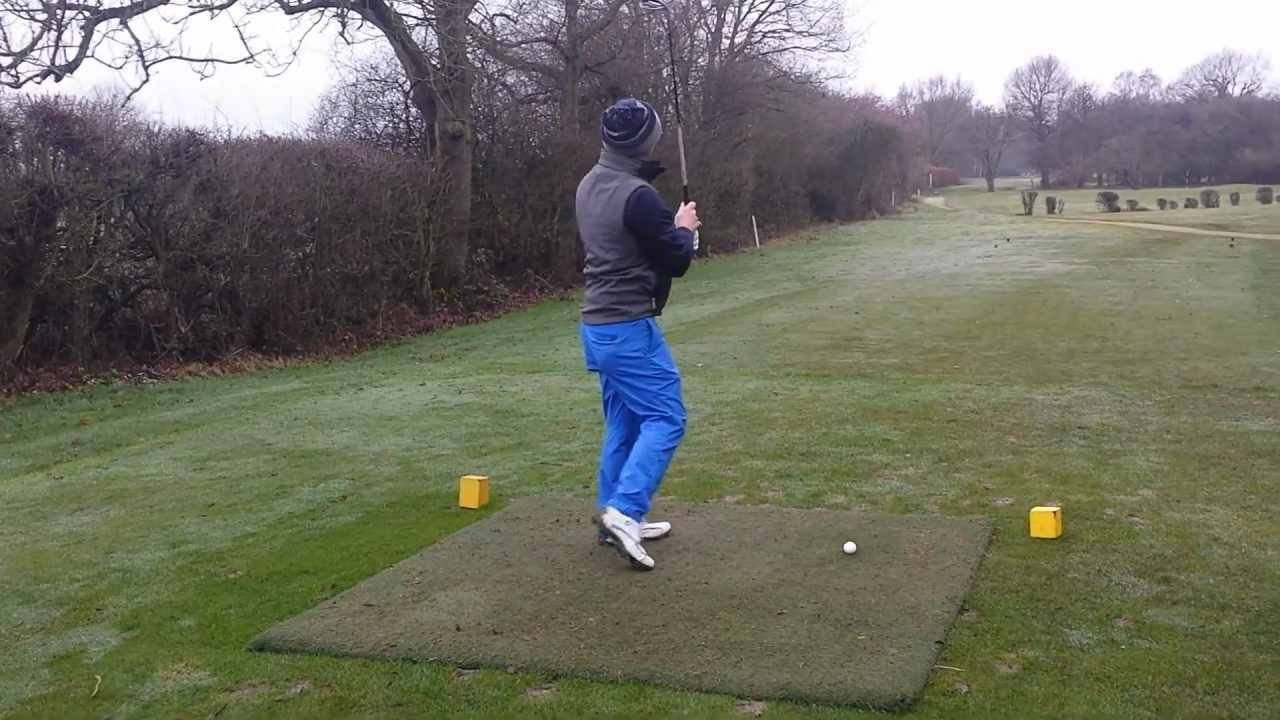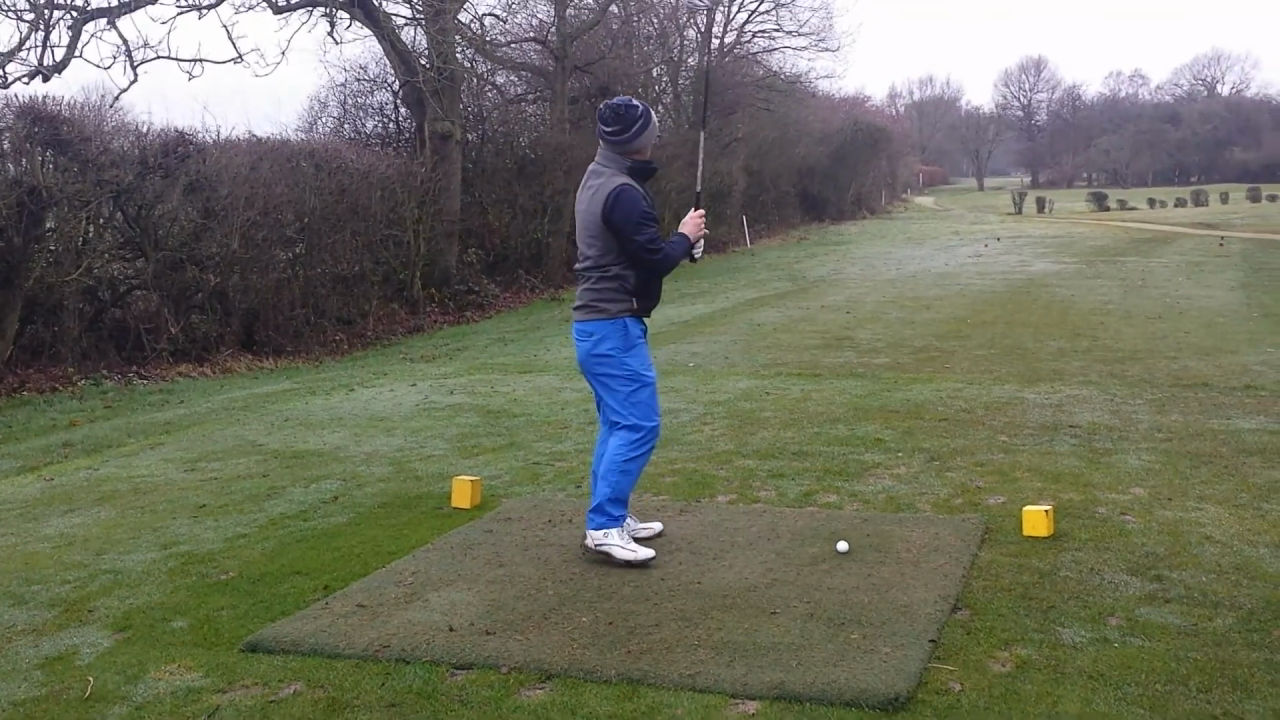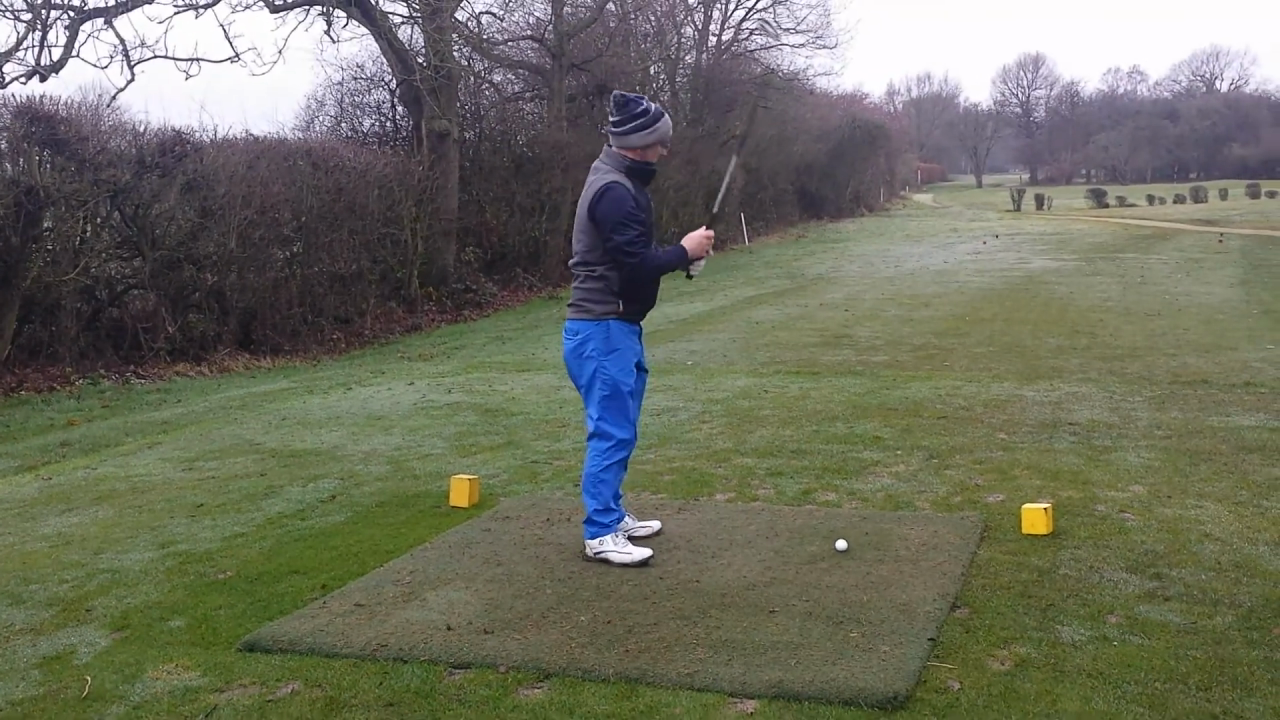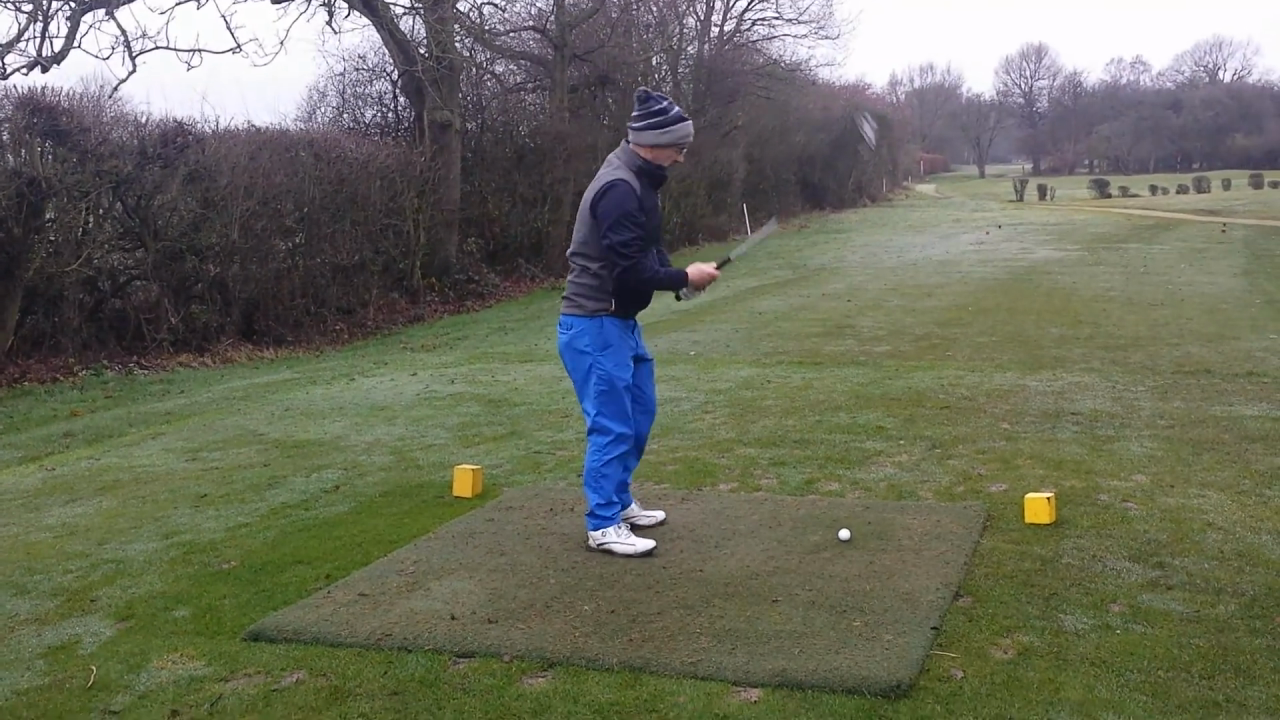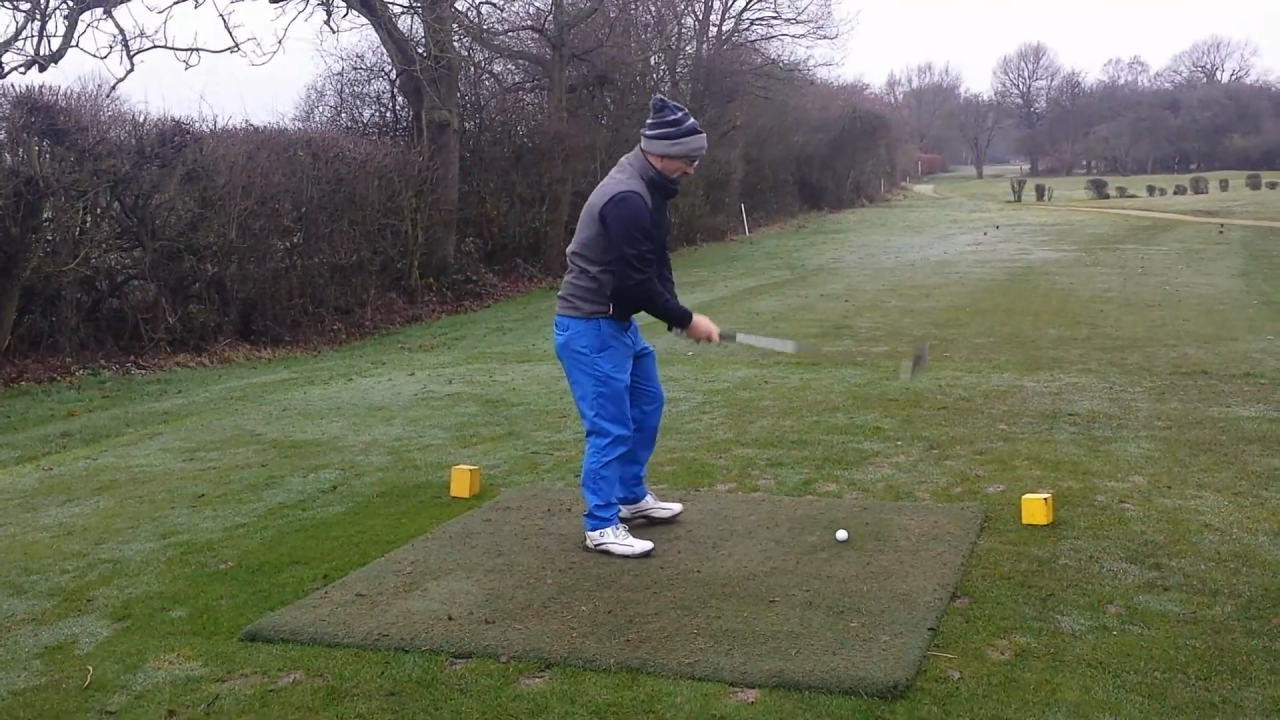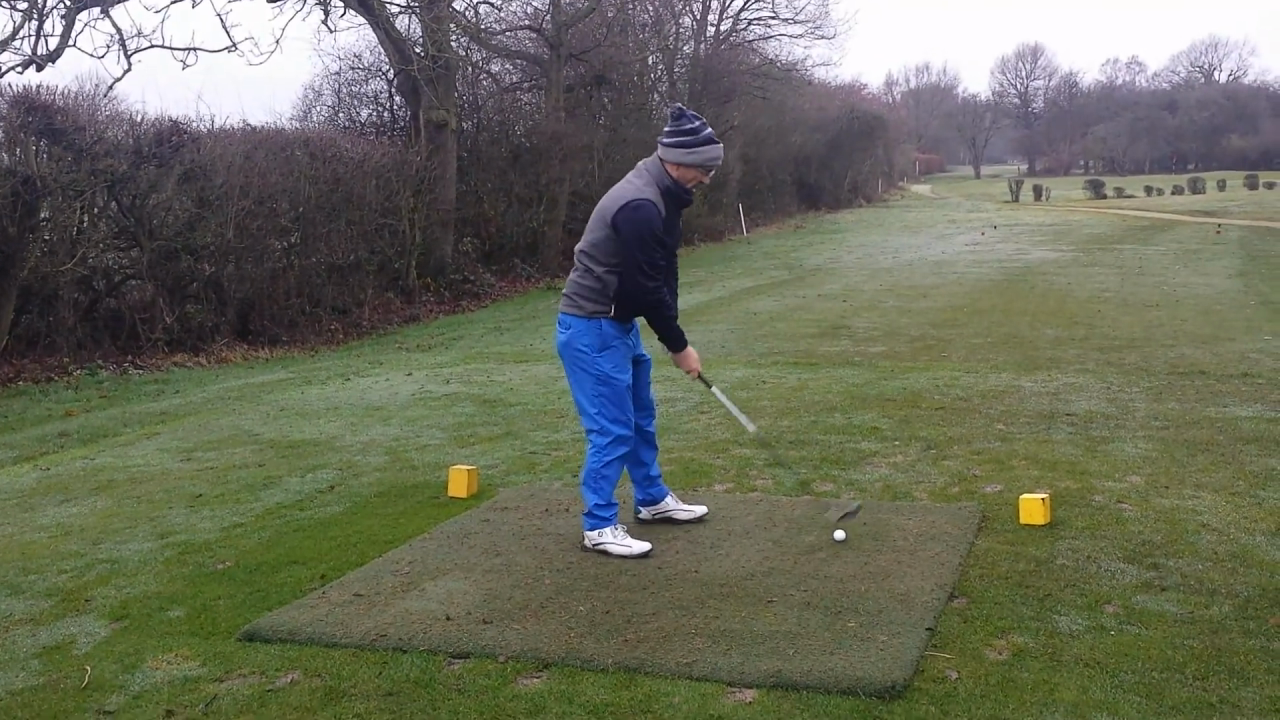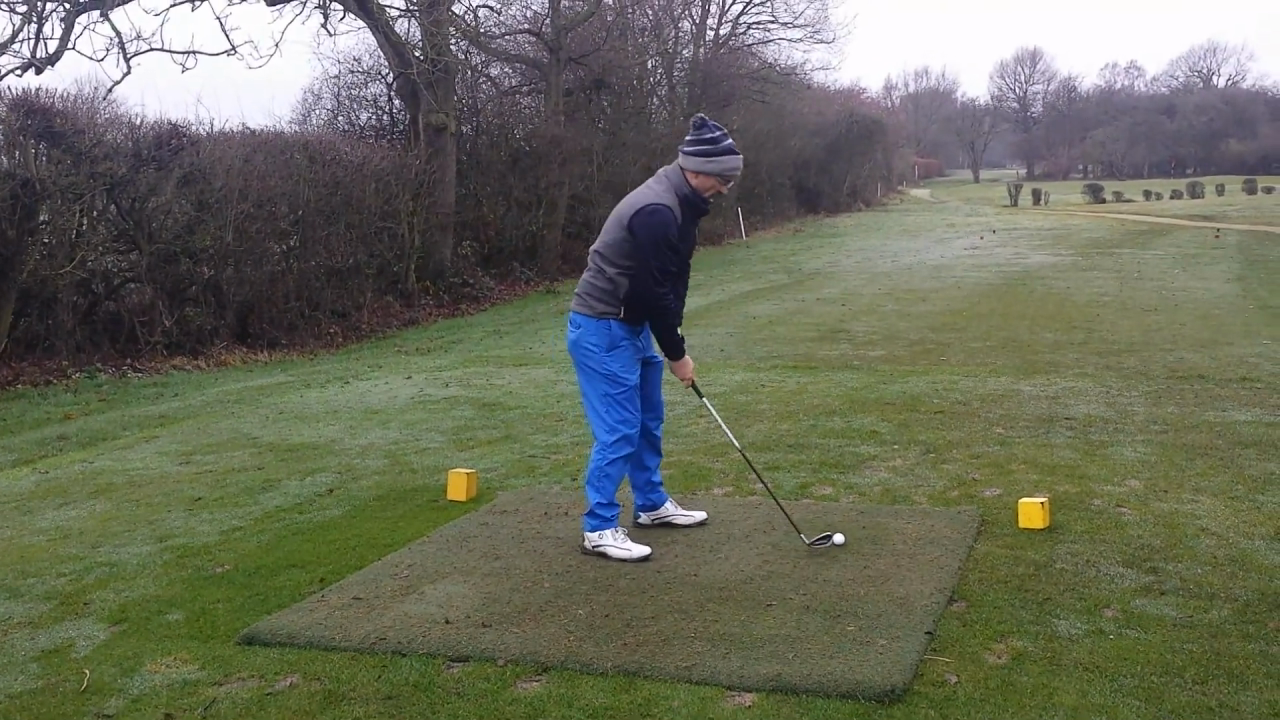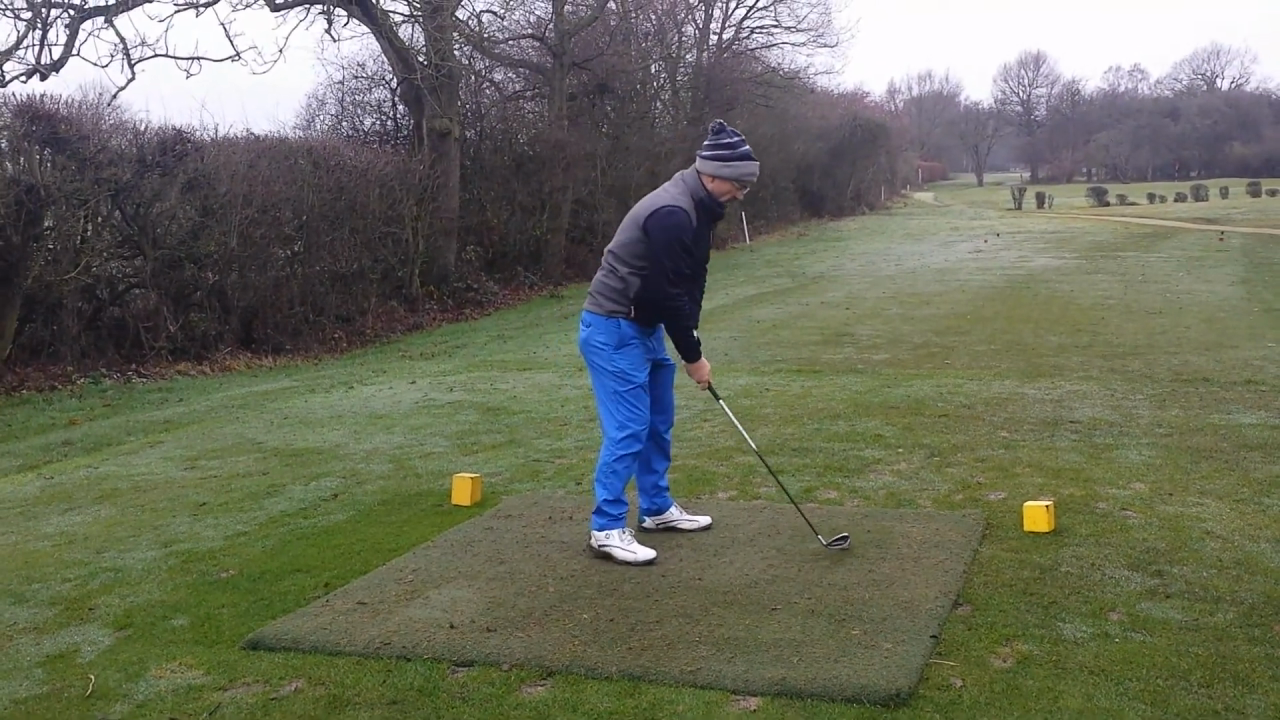
dt=0.2s
person 1, frame 1
left shoulder: (589, 186)
right shoulder: (638, 196)
right elbow: (676, 261)
left wrist: (667, 229)
right wrist: (684, 230)
left hip: (599, 325)
right hip: (630, 328)
left knee: (623, 424)
right knee: (664, 420)
left ankle: (618, 518)
right ankle: (622, 510)
person 1, frame 2
left shoulder: (597, 180)
right shoulder: (623, 193)
right elbow: (655, 260)
left wrist: (678, 239)
right wrist: (687, 236)
left hip: (600, 322)
right hip: (613, 326)
left knee: (619, 423)
right knee: (636, 426)
left ankle: (612, 518)
right ankle: (603, 526)
person 1, frame 3
left shoulder: (614, 181)
right shoulder: (614, 191)
left elbow: (631, 254)
right elbow: (636, 265)
left wrist: (680, 251)
right wrist: (685, 251)
left hip: (613, 324)
right hip: (602, 328)
left knee: (618, 425)
right knee: (612, 431)
left ankle: (610, 515)
right ankle: (600, 535)
person 1, frame 4
left shoulder: (633, 179)
right shoulder: (620, 189)
left elbow: (639, 254)
right elbow: (630, 268)
left wrist: (678, 273)
right wrist: (683, 276)
left hip: (617, 320)
right hip: (595, 324)
left knee: (638, 412)
right knee: (612, 424)
left ankle: (617, 502)
right ankle: (603, 525)
person 1, frame 5
left shoulder: (643, 186)
right shoulder: (628, 198)
left elbow: (650, 263)
right elbow: (639, 280)
left wrist: (678, 314)
right wrist: (686, 318)
left hip: (615, 320)
right hip: (590, 326)
left knee: (646, 404)
right knee: (611, 425)
left ankle: (632, 497)
right ankle: (601, 525)
person 1, frame 6
left shoulder: (658, 193)
right shoulder: (640, 207)
left elbow: (661, 274)
right elbow: (648, 287)
left wrist: (673, 336)
right wrist: (679, 346)
left hip: (617, 322)
right hip: (592, 327)
left knee: (640, 416)
right knee: (612, 426)
left ankle: (653, 499)
right ankle: (599, 526)
person 1, frame 7
left shoulder: (678, 201)
right shoulder: (657, 212)
left elbow: (673, 280)
right elbow: (655, 291)
left wrist: (673, 340)
right wrist: (677, 354)
left hip: (630, 324)
right hip: (602, 327)
left knee: (648, 419)
right knee: (618, 428)
left ankle: (652, 504)
right ankle: (599, 528)
person 1, frame 8
left shoulder: (695, 207)
right shoulder: (671, 214)
left elbow: (690, 281)
right elbow: (669, 292)
left wrist: (692, 337)
right wrist: (692, 356)
left hip: (644, 324)
right hip: (613, 328)
left knee: (658, 422)
right knee: (628, 427)
left ankle: (656, 508)
right ankle: (607, 528)
